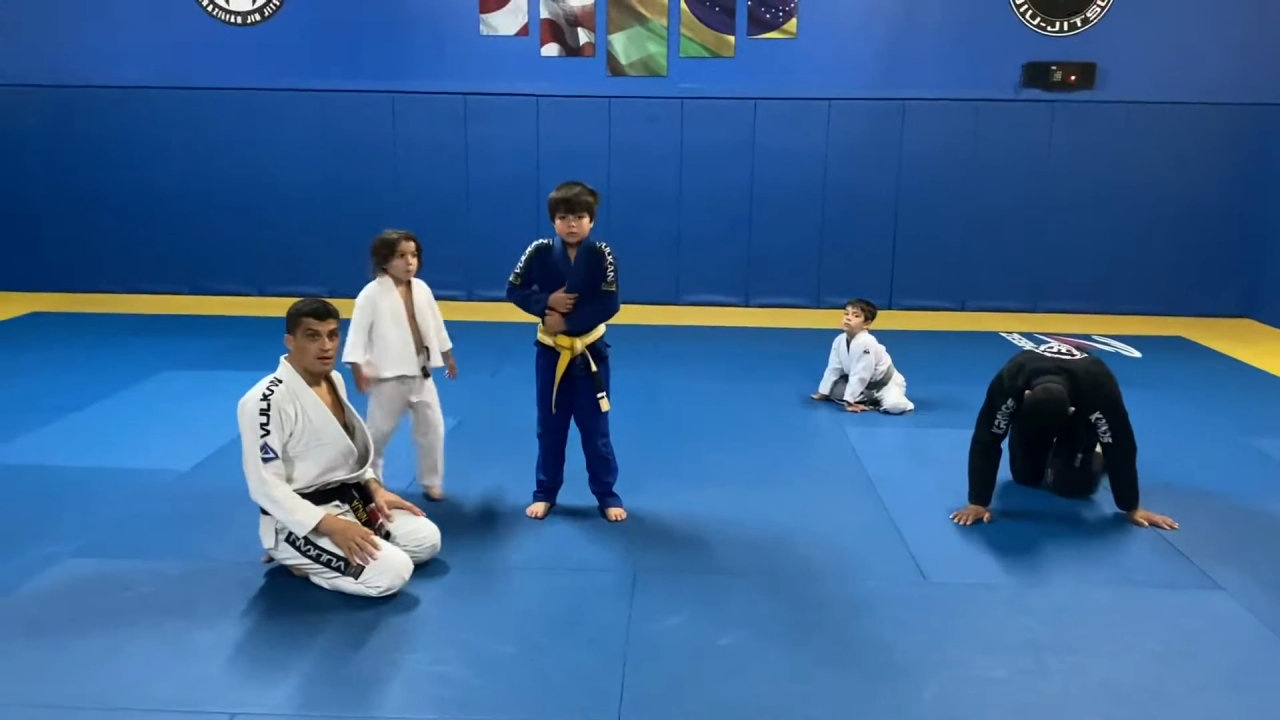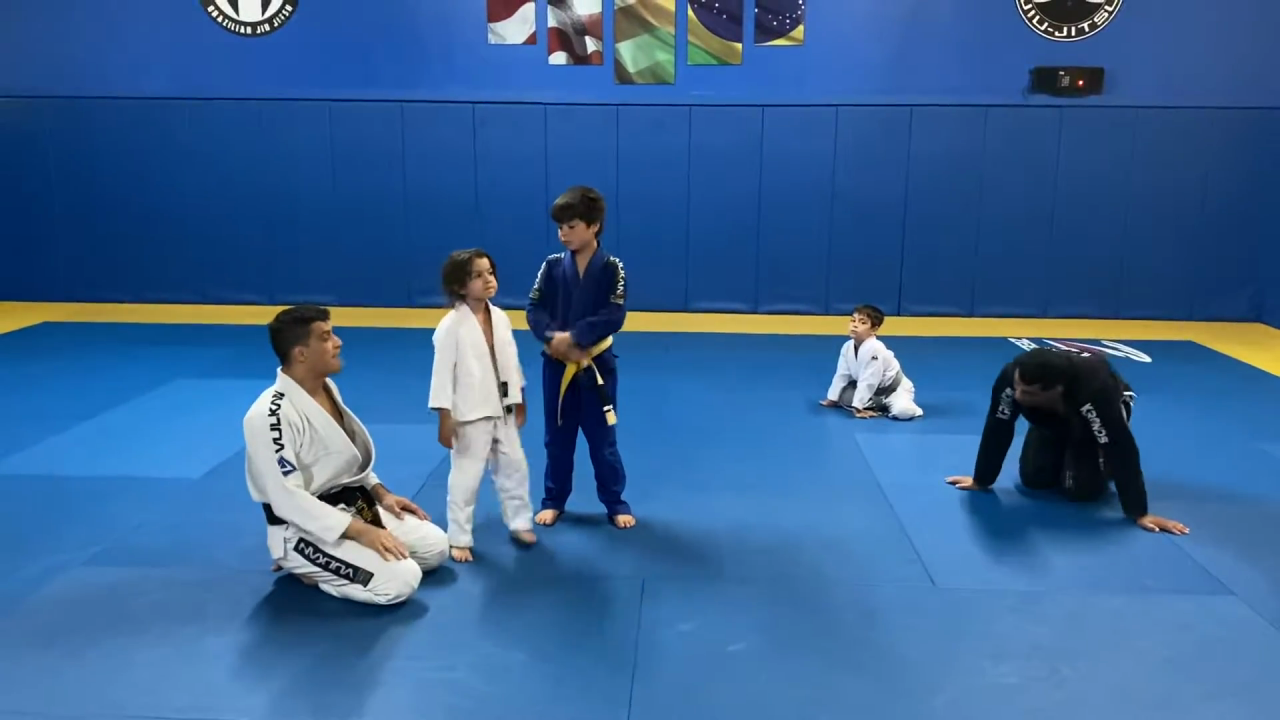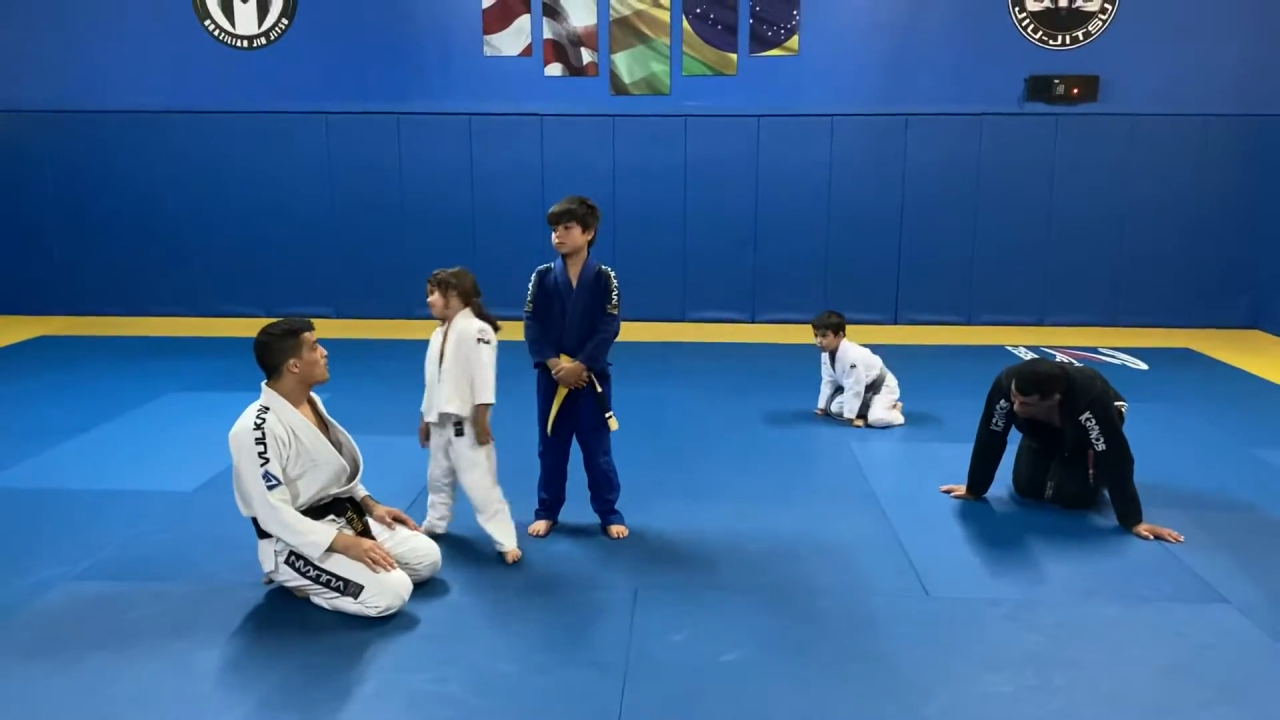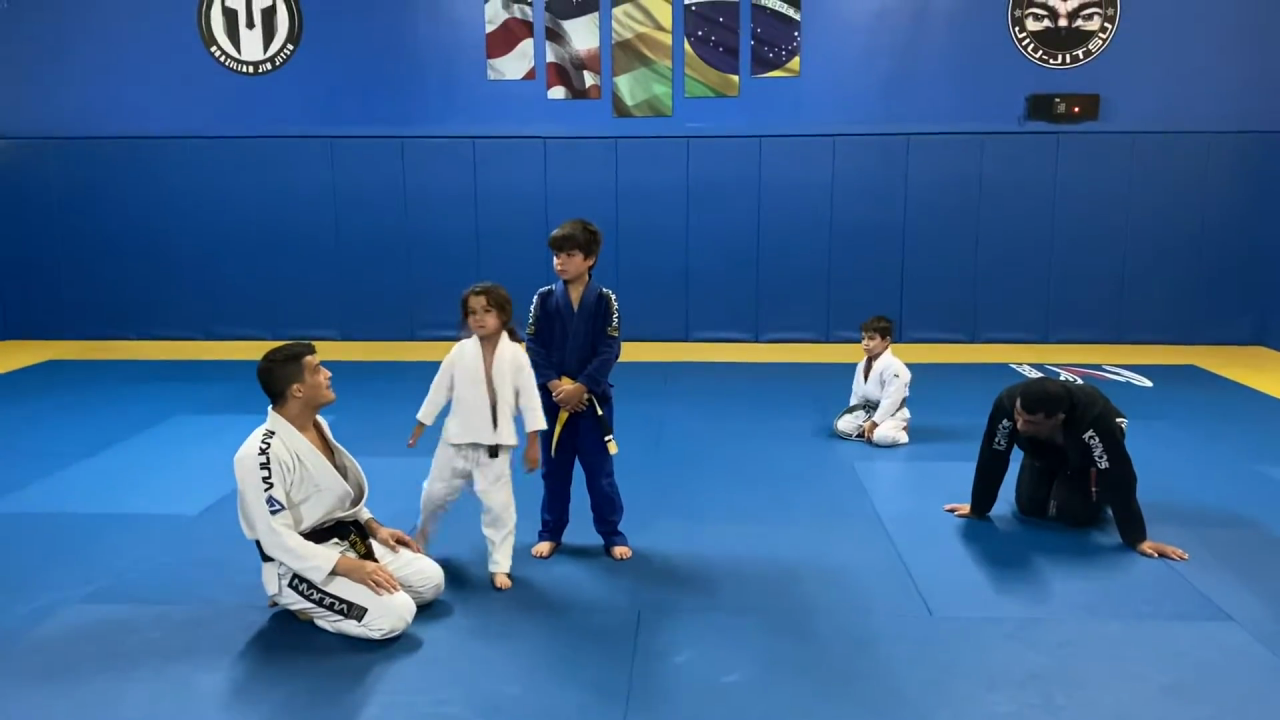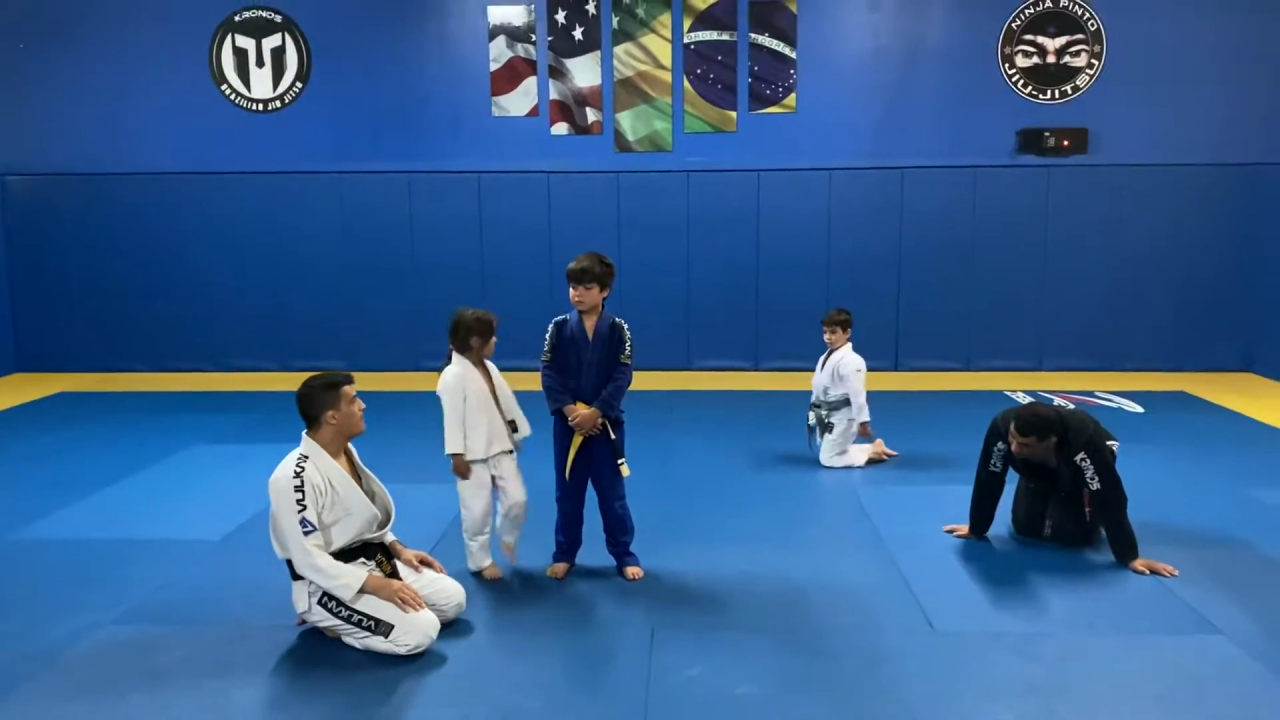
dt=1s
person 1, frame 1
left shoulder: (602, 255)
right shoulder: (539, 252)
left elbow: (609, 305)
right elbow: (515, 290)
left wrist: (567, 323)
right wrist: (547, 301)
left hip: (590, 351)
right hip: (550, 352)
left knee: (595, 427)
right knee: (550, 426)
left ankle: (606, 494)
right ankle: (545, 492)
person 1, frame 2
left shoulder: (612, 268)
right shoulder: (552, 266)
left elbow: (612, 317)
right elbow: (534, 310)
left wrist: (572, 339)
right wrist: (553, 336)
left hip: (596, 364)
right hip: (557, 364)
left knee: (602, 438)
right knee: (557, 437)
left ankle: (615, 502)
right ankle: (554, 500)
person 1, frame 3
left shoulder: (604, 278)
right shoulder: (542, 277)
left elbow: (607, 330)
right elbow: (532, 326)
left wrist: (580, 366)
right wrist: (554, 364)
left hip: (591, 375)
right hip: (552, 376)
left knee: (597, 448)
right knee: (551, 448)
left ankle: (609, 513)
right ankle: (547, 511)
person 1, frame 4
left shoulder: (605, 300)
right shoulder: (544, 299)
left elbow: (608, 351)
right elbow: (533, 348)
left wrist: (580, 388)
right wrist: (555, 386)
left hip: (593, 398)
right hip: (553, 397)
left knee: (600, 470)
right knee: (554, 469)
left ankle: (612, 534)
right ankle: (550, 533)
person 1, frame 5
left shoulder: (617, 329)
right shoulder: (558, 328)
left elbow: (621, 378)
right elbow: (549, 375)
left wrist: (594, 413)
right wrist: (570, 411)
left hip: (606, 422)
right hip: (568, 423)
left knee: (612, 492)
right knee: (568, 493)
left ankle: (624, 555)
right ankle: (564, 554)
person 2, frame 1
left shoulder: (333, 380)
right shoulder: (266, 401)
right elbow: (266, 486)
left wrist: (375, 488)
right wrist: (331, 526)
right hip: (298, 520)
left knee: (426, 540)
right knee: (391, 573)
left ankle: (311, 554)
right ankle: (293, 556)
person 2, frame 2
left shoulder: (325, 387)
right shoulder: (271, 415)
right elbow: (289, 500)
left wrist: (381, 493)
right wrist: (360, 532)
right hip: (305, 529)
left knee: (435, 547)
right knee: (400, 581)
left ankle: (325, 563)
right ankle: (303, 566)
person 2, frame 3
left shoulder: (310, 401)
right shoulder: (257, 429)
right elbow: (274, 515)
left wrist: (371, 505)
right wrist: (345, 545)
right hip: (296, 542)
left knee: (427, 558)
right knee: (390, 593)
left ankle: (321, 575)
right ankle: (295, 580)
person 2, frame 4
left shoulder: (316, 424)
right shoulder: (262, 454)
right elbow: (276, 539)
left wrist: (375, 527)
right wrist: (349, 568)
right hip: (300, 566)
left knee: (430, 581)
right knee: (394, 615)
left ankle: (324, 599)
right ankle: (299, 602)
person 2, frame 5
left shoulder: (344, 452)
right shoulder: (296, 477)
right elbow: (308, 559)
left wrist: (398, 549)
right wrist: (376, 586)
right hip: (327, 585)
left knee: (452, 599)
right knee: (419, 632)
left ankle: (352, 617)
right ankle: (326, 620)
person 3, frame 1
left shoulder: (422, 289)
right shoulder: (372, 293)
left elbow: (435, 323)
right elbow: (358, 332)
left wrist: (447, 355)
right wrist: (358, 369)
left hip: (421, 371)
right hip: (388, 375)
left knee: (432, 427)
right knee: (380, 430)
left ankle: (430, 480)
person 3, frame 2
left shoulder: (499, 317)
right shoulder: (451, 325)
right elbow: (442, 373)
left wrist: (518, 400)
right wrist: (445, 418)
left hip: (503, 411)
right hip: (469, 416)
left knee: (515, 467)
right knee: (466, 478)
left ankle: (519, 523)
right ankle: (459, 539)
person 3, frame 3
left shoulder: (476, 329)
right shoulder: (439, 333)
left elbow: (483, 377)
left wrist: (480, 419)
right wrist: (426, 418)
left hip: (467, 422)
right hip: (442, 422)
left knee: (479, 484)
right knee: (438, 478)
left ankle: (506, 541)
right ankle: (434, 525)
person 3, frame 4
left shoulder: (515, 354)
right shoulder: (460, 352)
left elbow: (528, 396)
right elbow: (439, 390)
left wrist: (533, 441)
right wrist: (418, 428)
left hip: (494, 445)
right hip: (458, 439)
left knee: (497, 506)
right knee: (437, 492)
left ankle: (499, 567)
right ankle: (424, 526)
person 3, frame 5
left shoulder: (488, 367)
right shoulder: (454, 376)
right elbow: (453, 418)
left wrist: (512, 440)
right wrist: (457, 456)
left hip: (501, 448)
right hip: (474, 455)
left knee: (517, 500)
right knee: (477, 510)
left ankle: (507, 537)
right ankle: (481, 561)
person 4, frame 1
left shoulder: (1101, 391)
right shoulder: (1009, 382)
left elbow: (1121, 447)
right elbow: (986, 441)
left wrist: (1132, 508)
right wrist: (978, 503)
left hip: (1080, 421)
right hip: (1029, 409)
left knee: (1067, 484)
right knee: (1025, 477)
left ankle: (1097, 454)
person 4, frame 2
left shoulder: (1095, 389)
right shoulder: (1012, 376)
left elbow: (1121, 450)
right elbow: (997, 431)
left wrist: (1139, 513)
right wrist: (981, 480)
left hip: (1105, 410)
right hip: (1052, 419)
left knee: (1081, 488)
right knee: (1034, 479)
left ankle: (1102, 465)
right ankle: (1066, 453)
person 4, frame 3
left shoulder: (1092, 399)
right shoulder: (1006, 384)
left elbow: (1116, 460)
right elbow: (990, 439)
left wrist: (1133, 521)
right wrist: (974, 489)
left hip: (1087, 436)
right hip: (1043, 432)
left knee: (1074, 495)
right knee: (1026, 488)
left ankle: (1094, 474)
right ankle: (1056, 462)
person 4, frame 4
left shoulder: (1095, 418)
right shoulder: (1008, 402)
left elbow: (1119, 478)
right elbow: (992, 459)
left wrist: (1137, 539)
right wrist: (978, 508)
left hip: (1087, 455)
right hip: (1044, 451)
left knee: (1076, 513)
right knee: (1029, 507)
left ankle: (1096, 494)
right ankle: (1057, 481)
person 4, frame 5
left shoulder: (1086, 442)
right shoulder: (1002, 426)
left elbow: (1110, 499)
right elbow: (988, 481)
left wrist: (1129, 556)
right wrist: (976, 529)
left hip: (1080, 476)
right hip: (1038, 473)
left knee: (1072, 533)
right knee: (1025, 528)
left ankle: (1089, 515)
right ankle: (1051, 504)
